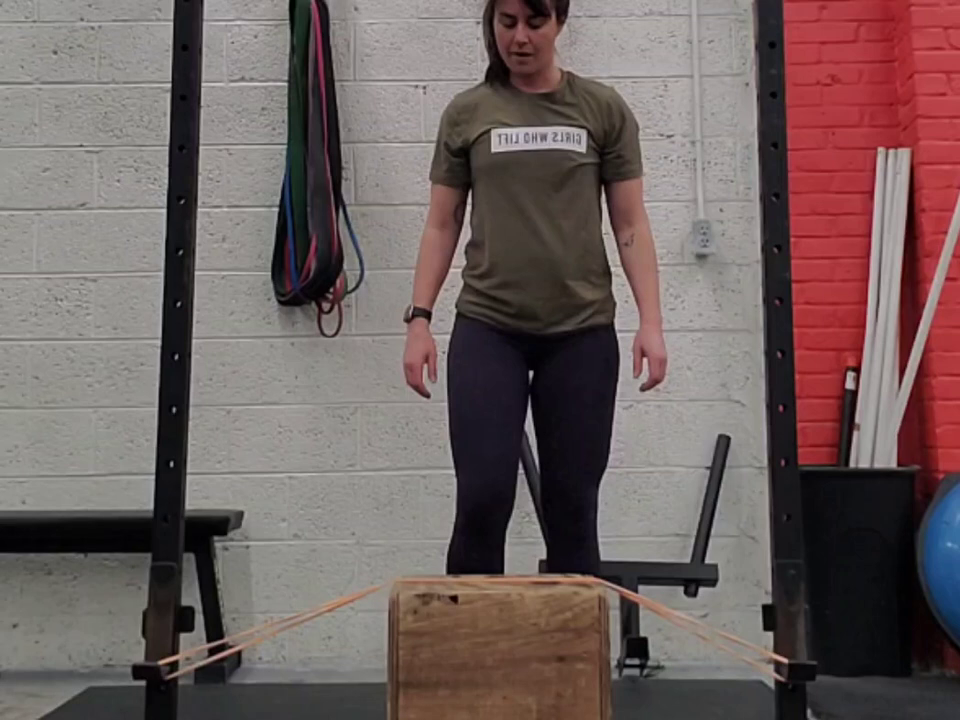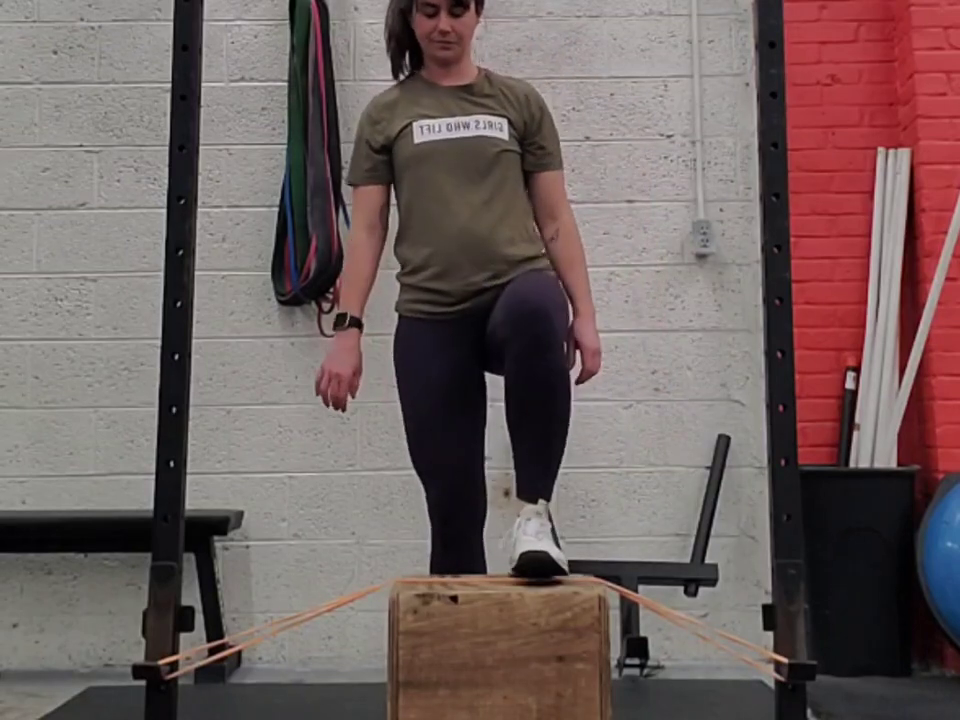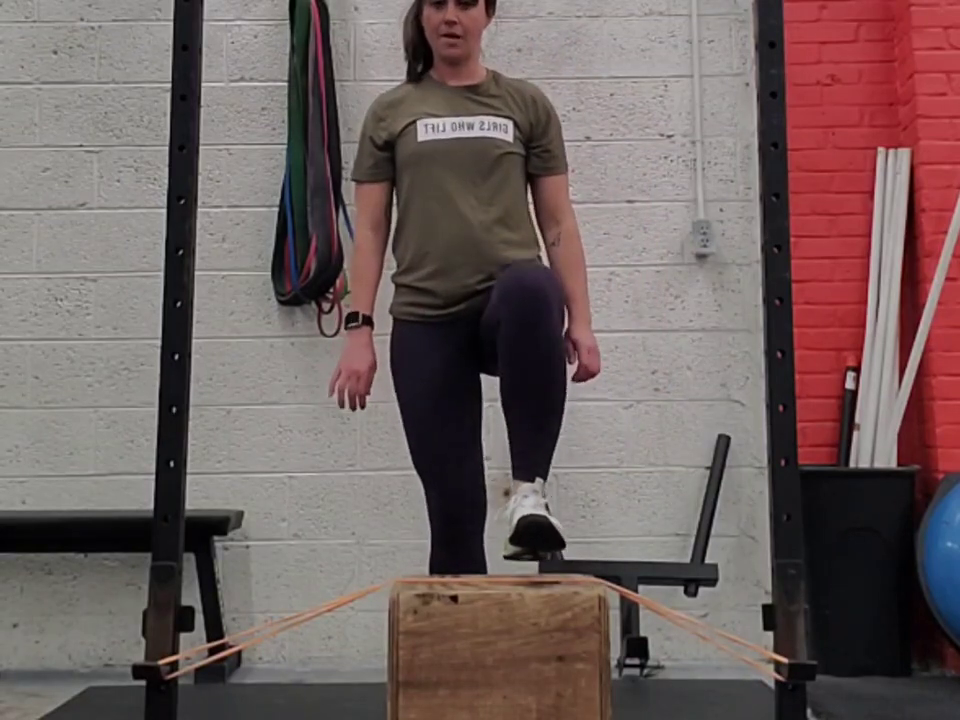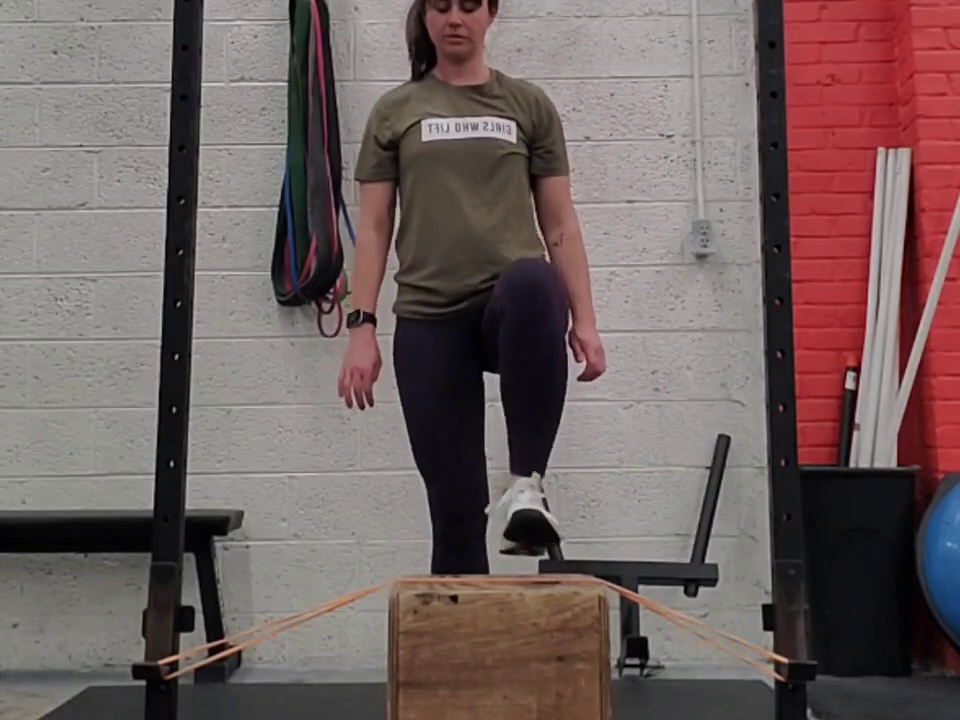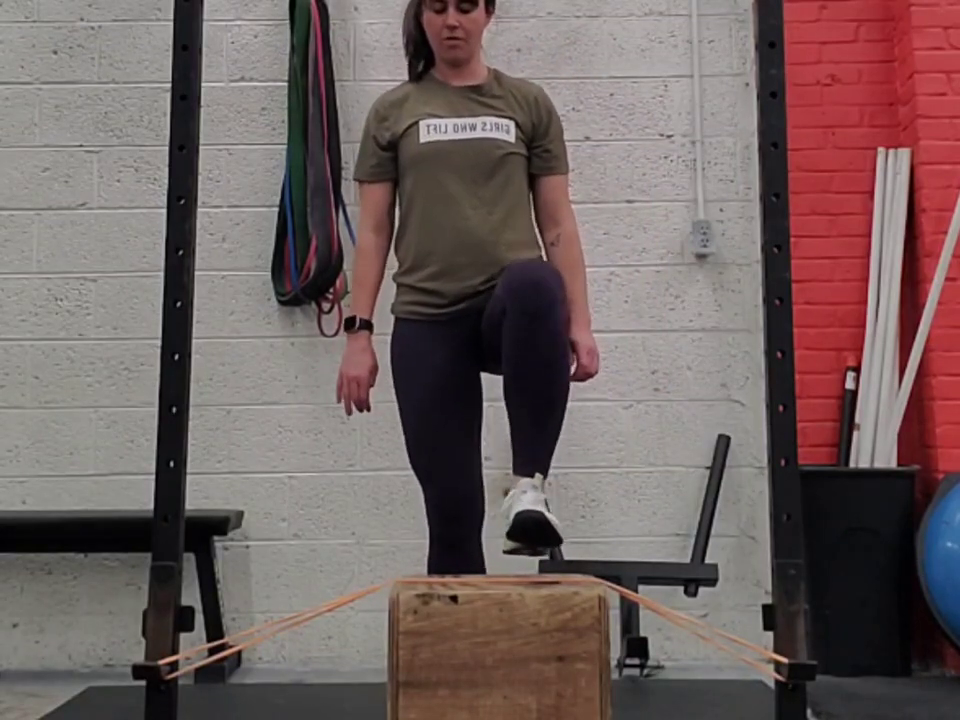
dt=1s
person 1, frame 1
left shoulder: (603, 108)
right shoulder: (466, 113)
left elbow: (630, 224)
right elbow: (442, 227)
left wrist: (650, 322)
right wrist: (418, 319)
left hip: (580, 332)
right hip: (487, 328)
left knee: (572, 507)
right knee: (483, 498)
person 1, frame 2
left shoulder: (520, 101)
right shoulder: (385, 113)
left elbow: (554, 217)
right elbow: (367, 230)
left wrist: (584, 313)
right wrist: (347, 331)
left hip: (513, 293)
right hip: (429, 319)
left knee: (535, 309)
right knee: (452, 504)
left ankle: (535, 510)
person 1, frame 3
left shoulder: (526, 104)
right shoulder: (391, 112)
left elbow: (557, 222)
right elbow: (370, 229)
left wrist: (580, 320)
right wrist: (357, 330)
left hip: (505, 304)
right hip: (425, 323)
left knee: (529, 290)
right knee: (452, 503)
left ankle: (529, 491)
person 1, frame 4
left shoulder: (528, 104)
right shoulder: (394, 111)
left elbow: (559, 224)
right elbow: (374, 228)
left wrist: (584, 320)
right wrist: (361, 327)
left hip: (510, 299)
right hip: (428, 320)
left knee: (532, 289)
right knee: (454, 501)
left ankle: (526, 485)
person 1, frame 5
left shoulder: (528, 103)
right shoulder: (393, 111)
left elbow: (557, 224)
right elbow: (374, 231)
left wrist: (580, 322)
right wrist: (357, 334)
left hip: (510, 302)
right hip: (426, 320)
left knee: (533, 287)
right knee: (451, 504)
left ankle: (529, 487)
